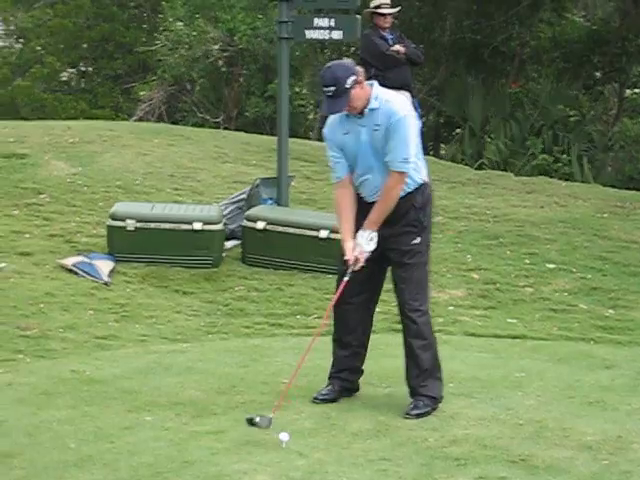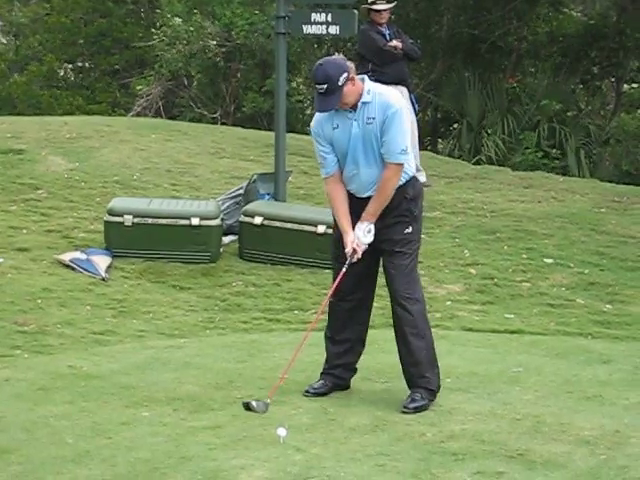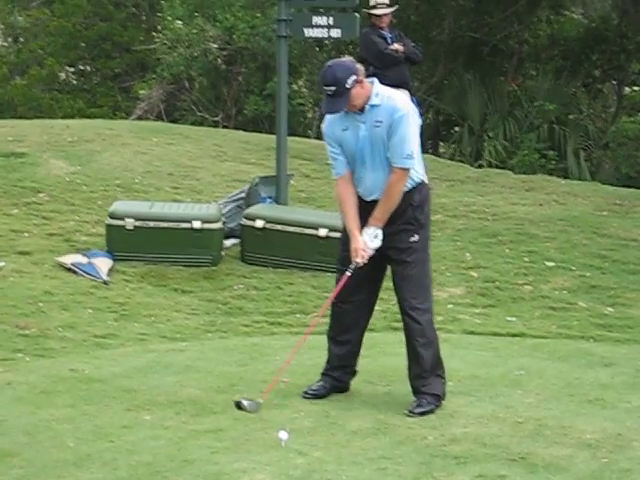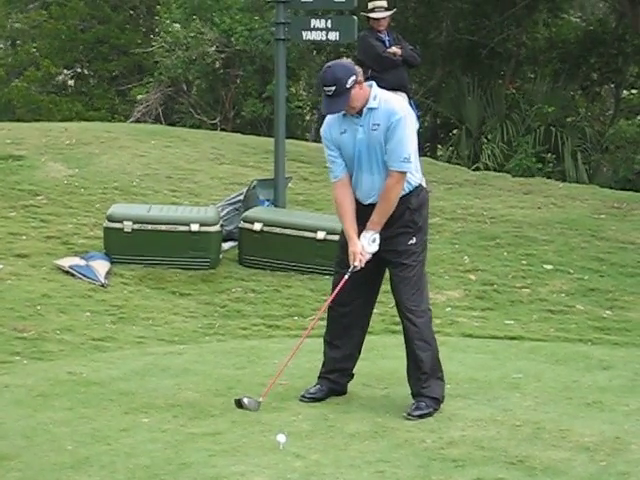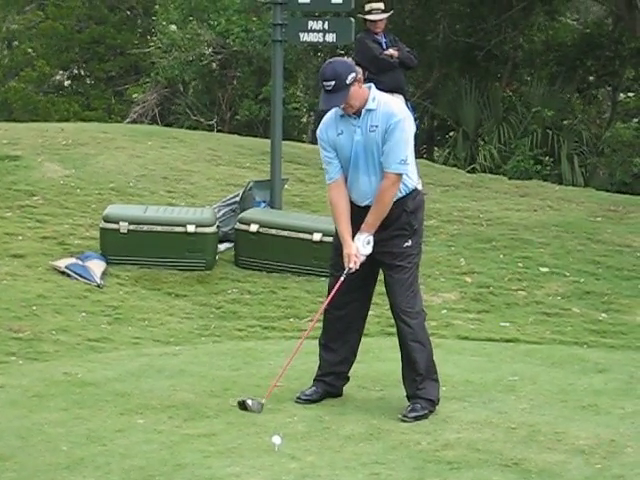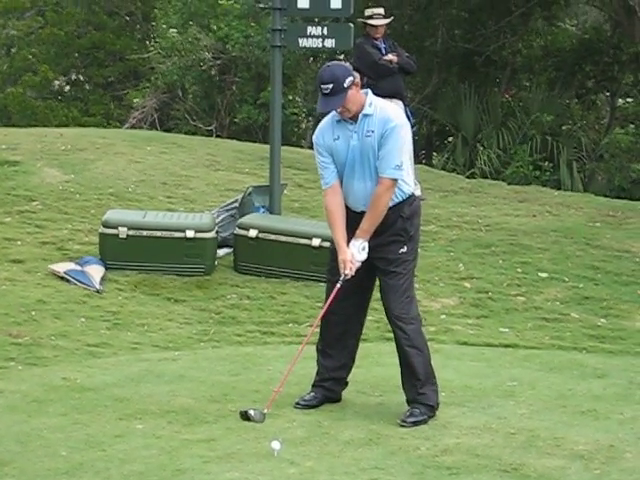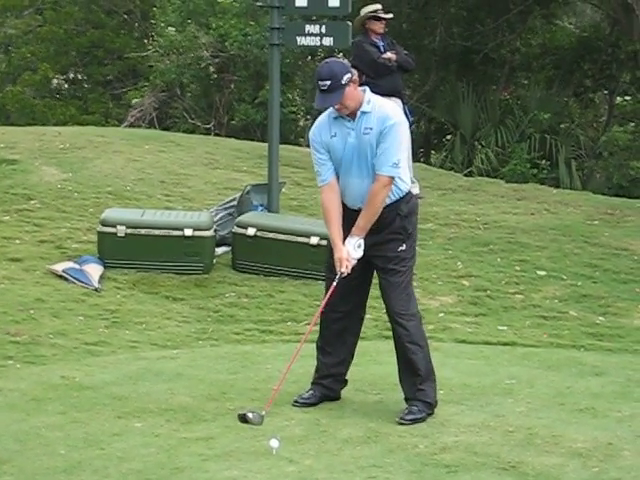
dt=0.4s
person 1, frame 1
left shoulder: (397, 111)
right shoulder: (334, 126)
left elbow: (397, 177)
right elbow: (344, 184)
left wrist: (369, 230)
right wrist: (348, 238)
left hip: (406, 207)
right hip: (365, 206)
left knee: (412, 302)
right knee: (351, 296)
left ankle: (426, 389)
right ankle: (344, 376)
person 1, frame 2
left shoulder: (390, 104)
right shoulder: (322, 121)
left elbow: (394, 168)
right elbow: (333, 179)
left wrist: (368, 222)
right wrist: (347, 232)
left hip: (397, 201)
right hip: (355, 202)
left knee: (404, 292)
right knee: (345, 294)
left ankle: (423, 382)
right ankle: (337, 372)
person 1, frame 3
left shoulder: (399, 108)
right shoulder: (333, 123)
left elbow: (400, 173)
right elbow: (343, 181)
left wrist: (376, 226)
right wrist: (355, 234)
left hip: (404, 207)
right hip: (362, 206)
left knee: (413, 300)
right knee: (348, 296)
left ankle: (429, 387)
right ankle: (337, 374)
person 1, frame 4
left shoulder: (396, 112)
right shoulder: (331, 125)
left elbow: (397, 177)
right elbow: (341, 184)
left wrist: (373, 231)
right wrist: (353, 238)
left hip: (402, 210)
right hip: (359, 211)
left knee: (411, 302)
right knee: (345, 299)
left ankle: (428, 390)
right ankle: (334, 376)
person 1, frame 5
left shoulder: (394, 114)
right shoulder: (328, 126)
left elbow: (392, 180)
right elbow: (337, 185)
left wrist: (367, 234)
right wrist: (347, 241)
left hip: (399, 213)
right hip: (355, 212)
left knee: (406, 304)
right knee: (341, 302)
left ankle: (423, 392)
right ankle: (330, 379)
person 1, frame 6
left shoulder: (391, 120)
right shoulder: (324, 132)
left elbow: (386, 186)
right elbow: (333, 191)
left wrist: (361, 240)
right wrist: (342, 247)
left hip: (395, 219)
right hip: (353, 218)
left knee: (401, 309)
right knee: (338, 308)
left ankle: (423, 397)
right ankle: (328, 384)
person 1, frame 7
left shoulder: (389, 117)
right shoulder: (321, 129)
left elbow: (383, 183)
right elbow: (329, 188)
left wrist: (357, 237)
right wrist: (338, 244)
left hip: (392, 217)
right hip: (351, 216)
left knee: (401, 307)
right knee: (338, 306)
left ankle: (421, 395)
right ankle: (327, 382)
person 2, frame 1
left shoulder: (398, 36)
right shoulder: (369, 36)
left elbow: (419, 57)
right elbow: (386, 57)
left wrist: (404, 51)
right wrist: (408, 55)
left hip: (404, 92)
person 2, frame 2
left shoulder: (396, 30)
right shoulder: (366, 31)
left elbow: (416, 52)
right elbow: (382, 52)
left wrist: (401, 46)
right wrist: (402, 51)
left hip: (401, 88)
left knee: (410, 129)
left ankle: (416, 172)
person 2, frame 3
left shoulder: (397, 34)
right shoulder: (368, 34)
left elbow: (417, 55)
right elbow: (384, 57)
left wrist: (402, 49)
right wrist: (404, 55)
left hip: (402, 89)
person 2, frame 4
left shoulder: (396, 38)
right shoulder: (365, 38)
left elbow: (416, 59)
right elbow: (383, 59)
left wrist: (400, 53)
right wrist: (400, 58)
left hip: (400, 93)
person 2, frame 5
left shoulder: (392, 39)
right shoulder: (362, 39)
left elbow: (413, 61)
right elbow: (379, 63)
left wrist: (397, 55)
right wrist: (400, 60)
left hip: (398, 94)
person 2, frame 6
left shoulder: (390, 43)
right shoulder: (362, 45)
left elbow: (412, 66)
right elbow: (378, 67)
left wrist: (396, 60)
right wrist: (398, 66)
left hip: (398, 101)
person 2, frame 7
left shoulder: (389, 41)
right shoulder: (360, 43)
left elbow: (410, 63)
right elbow: (376, 65)
left wrist: (395, 58)
right wrist: (398, 63)
left hip: (396, 100)
left ankle: (409, 183)
